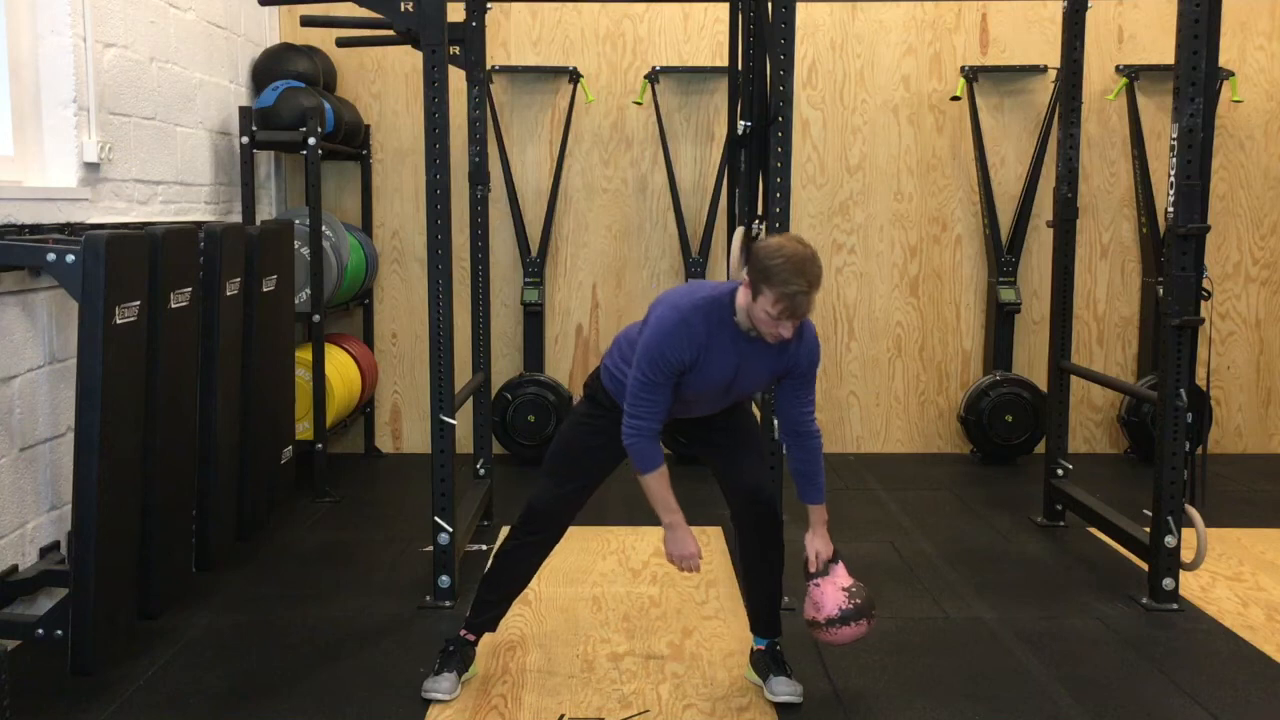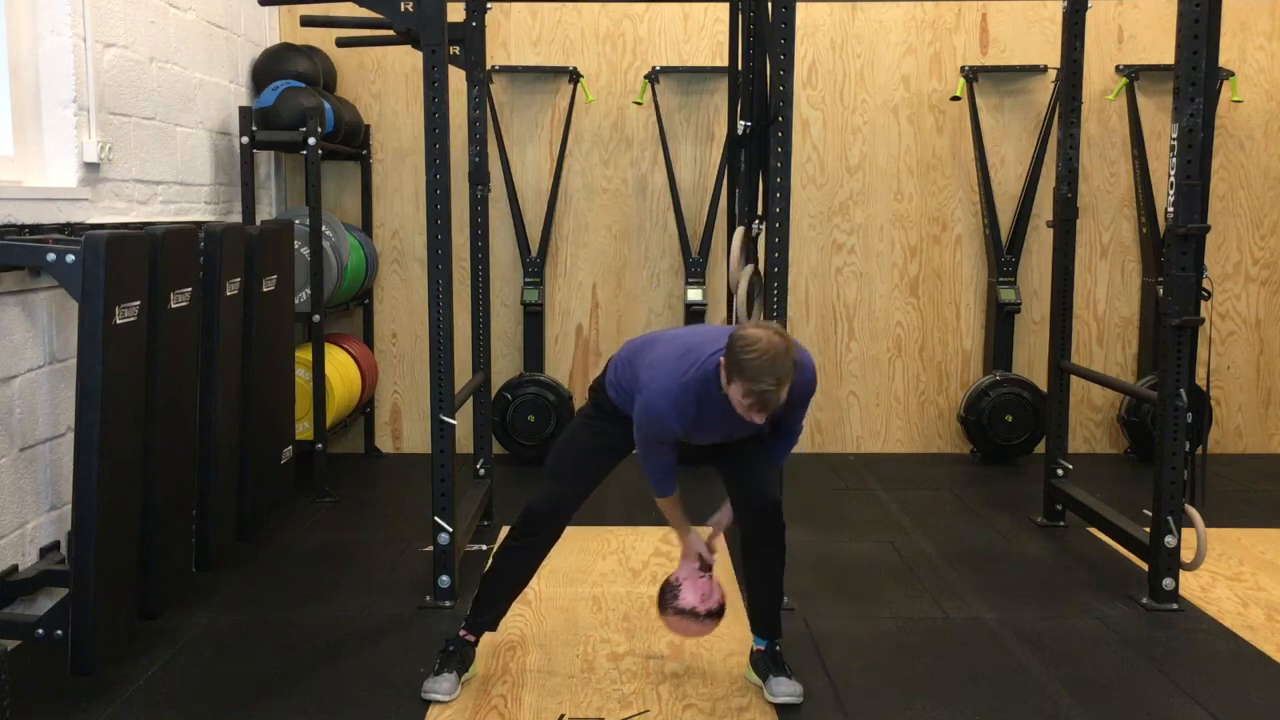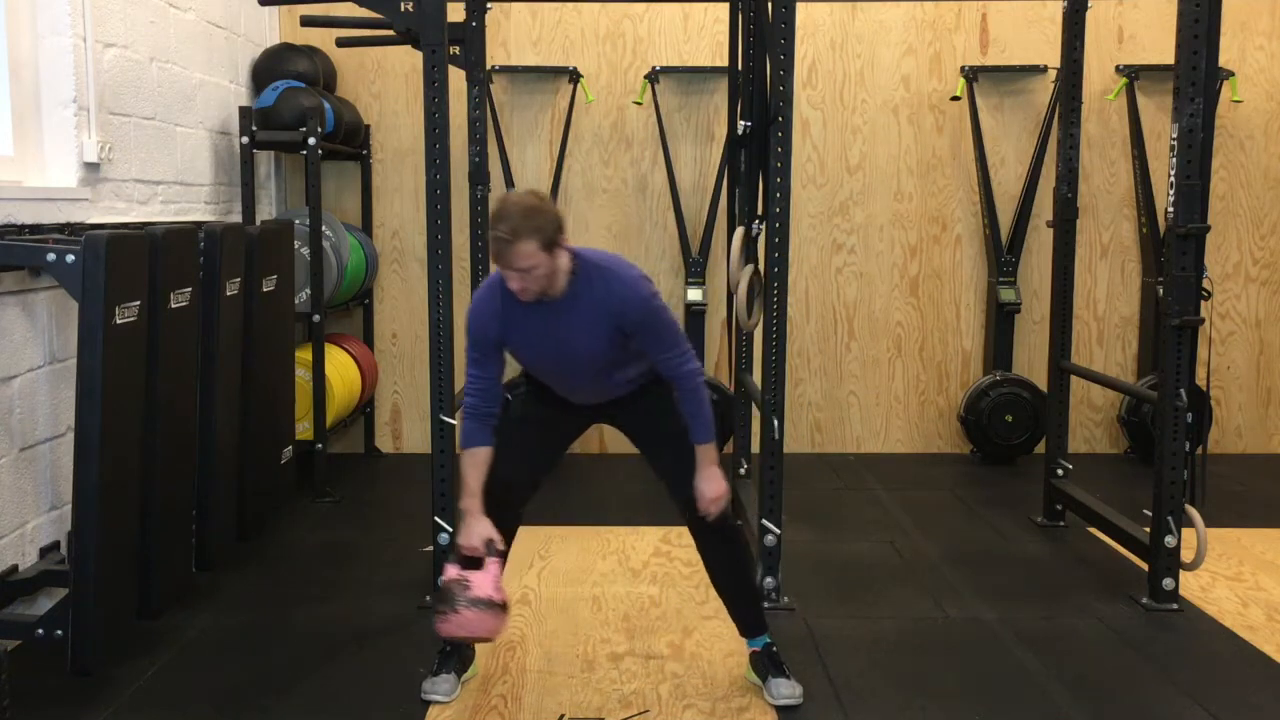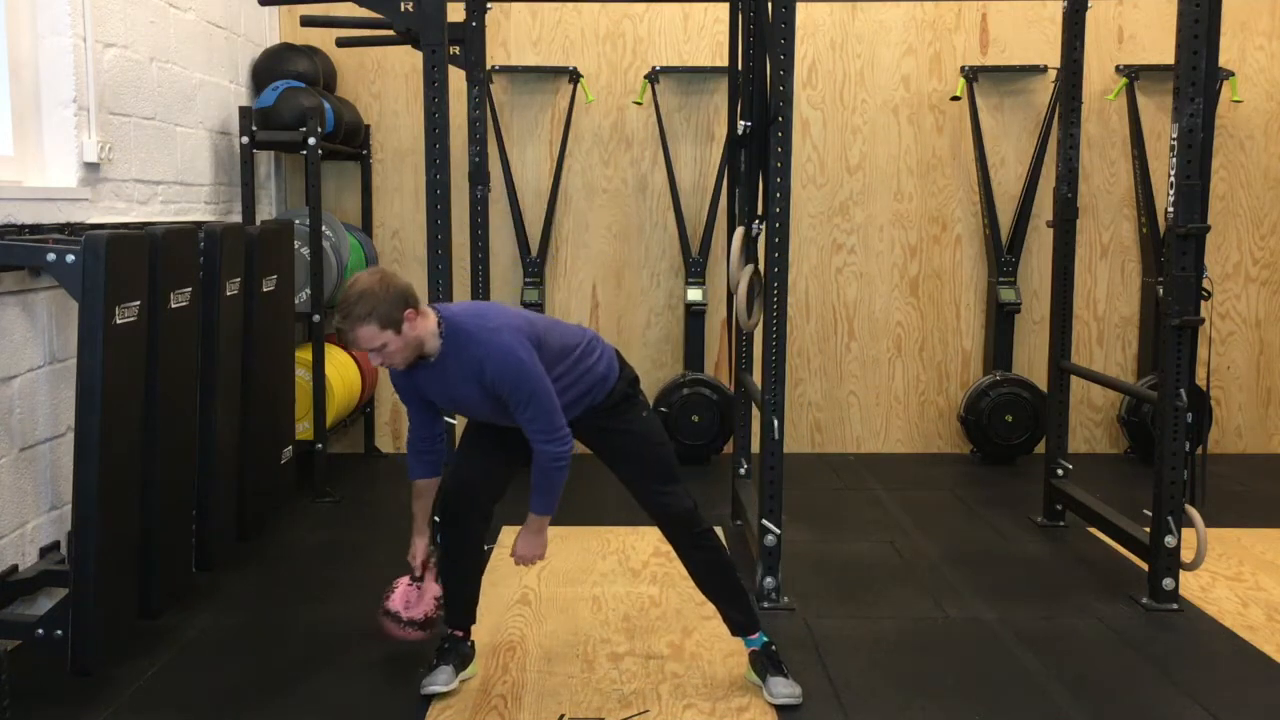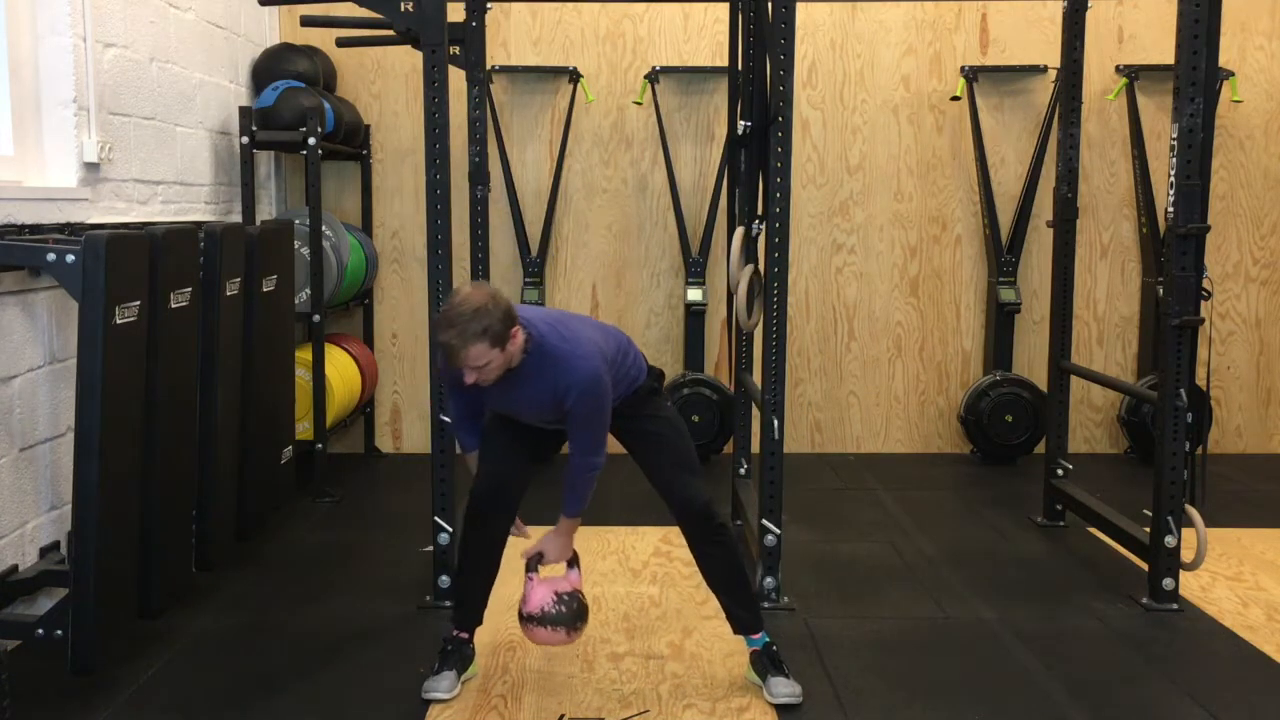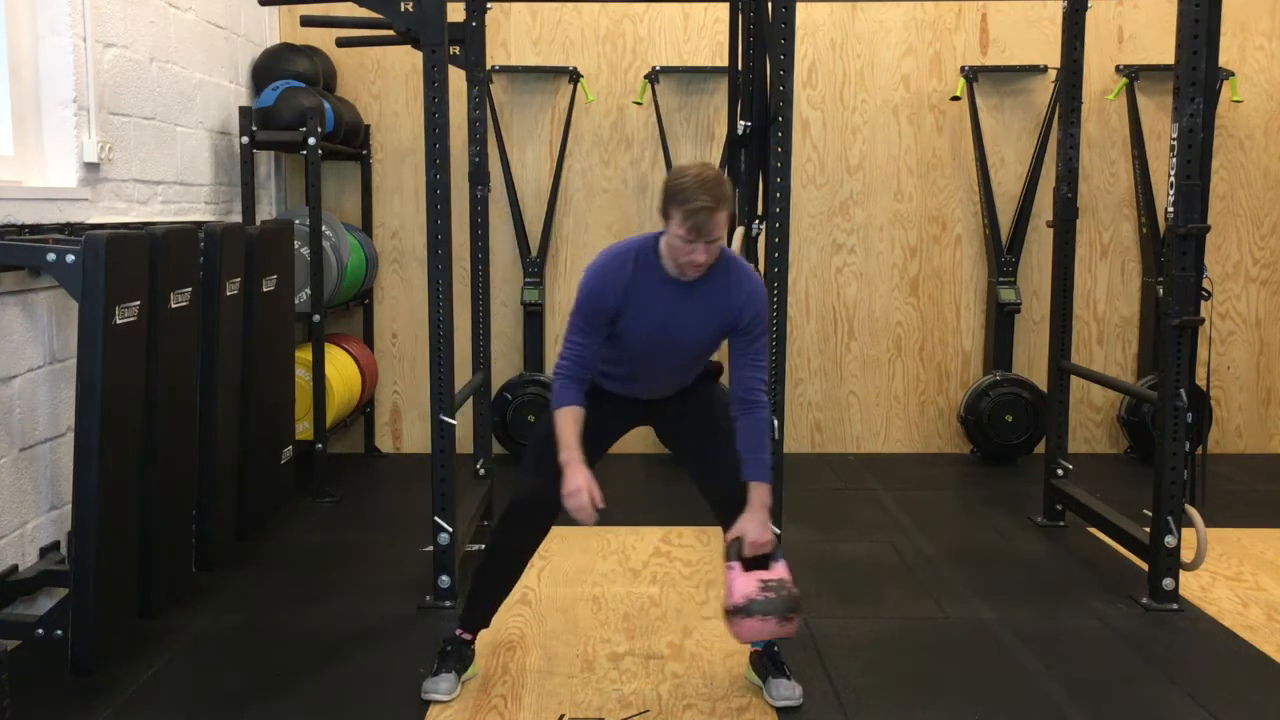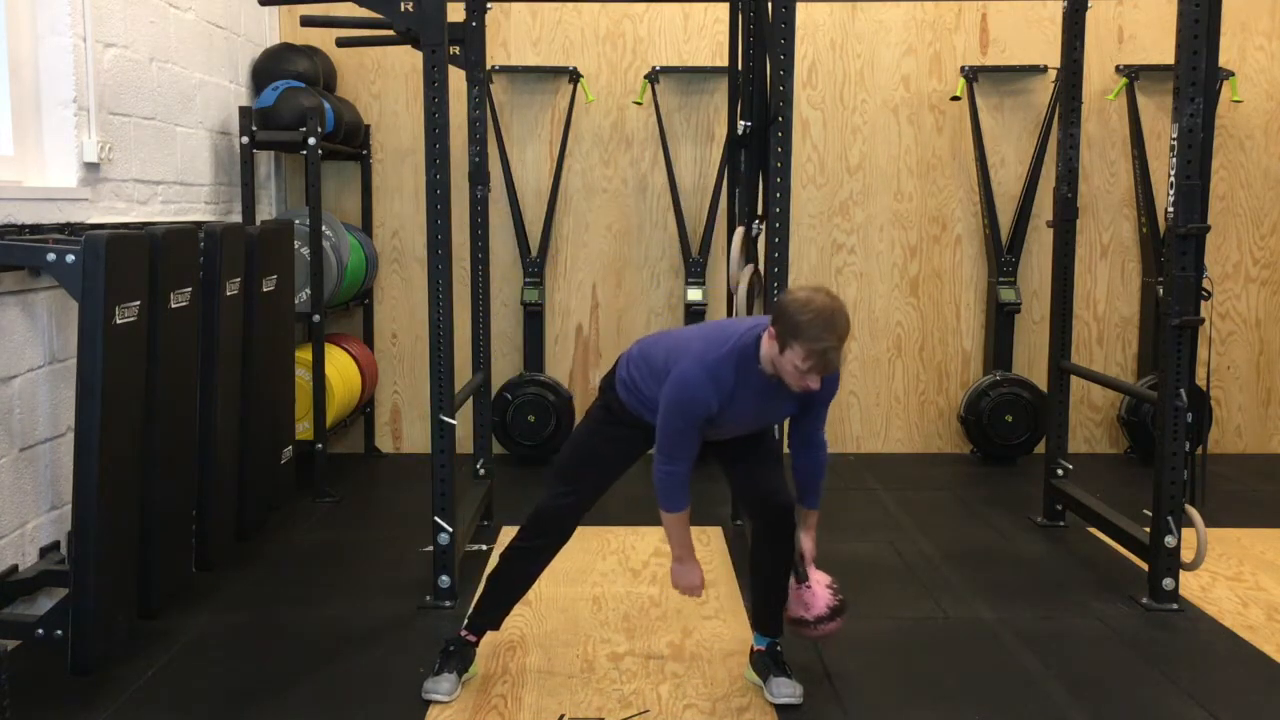
dt=0.7s
person 1, frame 1
left shoulder: (798, 339)
right shoulder: (680, 318)
left elbow: (800, 428)
right elbow: (639, 431)
left wrist: (817, 525)
right wrist: (674, 526)
left hip: (714, 410)
right hip: (620, 401)
left knee: (761, 503)
right knee: (547, 512)
left ankle: (765, 649)
right ankle: (465, 641)
person 1, frame 2
left shoulder: (798, 372)
right shoulder: (668, 392)
left elbow: (786, 433)
right elbow: (658, 470)
left wrist: (745, 492)
right wrist: (684, 534)
right hip: (624, 401)
left knee: (764, 508)
right knee: (547, 510)
left ankle: (766, 650)
right ankle: (464, 641)
person 1, frame 3
left shoulder: (622, 285)
right shoulder: (490, 303)
left elbow: (684, 372)
right elbow: (479, 406)
left wrist: (708, 465)
right wrist: (472, 510)
left hip: (642, 392)
right hip: (550, 397)
left knee: (706, 506)
right knee: (495, 501)
left ankle: (761, 648)
right ankle: (461, 643)
person 1, frame 4
left shoulder: (496, 344)
right shoulder: (408, 364)
left elbow: (553, 445)
right elbow: (425, 447)
left wrist: (536, 528)
right wrist: (420, 531)
left hip: (602, 395)
left knee: (675, 511)
right knee: (460, 499)
left ankle: (757, 644)
right ankle: (458, 640)
person 1, frame 5
left shoulder: (576, 363)
right shoulder: (465, 357)
left elbow: (587, 458)
right elbow: (467, 423)
left wrist: (564, 532)
right wrist: (498, 497)
left hip: (628, 395)
left knee: (694, 507)
right knee: (487, 501)
left ankle: (760, 647)
right ankle: (460, 641)
person 1, frame 6
left shoulder: (743, 289)
right shoulder: (614, 270)
left elbow: (750, 401)
right elbow: (570, 373)
left wrist: (759, 505)
right wrist: (572, 465)
left hip: (686, 394)
right hip: (603, 391)
left knee: (739, 505)
right knee: (531, 505)
left ankle: (762, 648)
right ankle: (463, 640)
person 1, frame 7
left shoulder: (818, 372)
right shoulder: (704, 369)
left elbow: (809, 445)
right elbow: (672, 471)
left wrist: (807, 525)
right wrist: (683, 558)
right hip: (635, 405)
left knee: (775, 509)
right knee: (557, 512)
left ankle: (766, 649)
right ankle: (466, 641)
